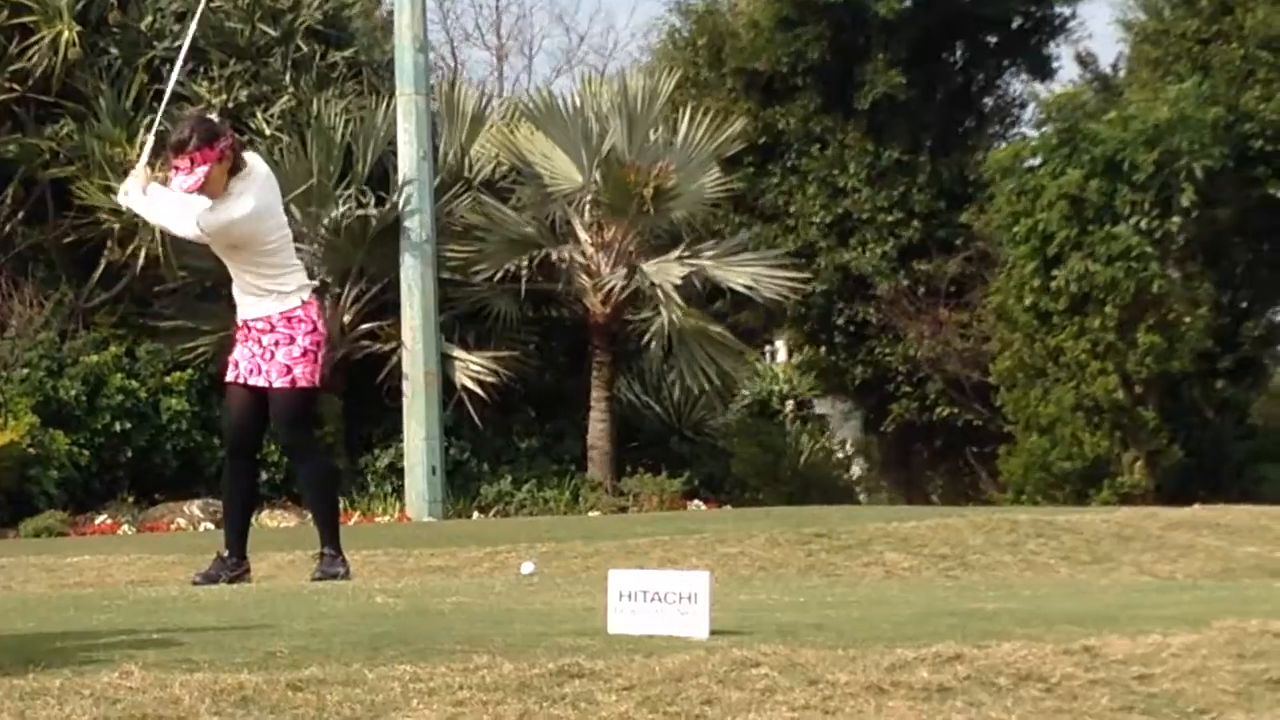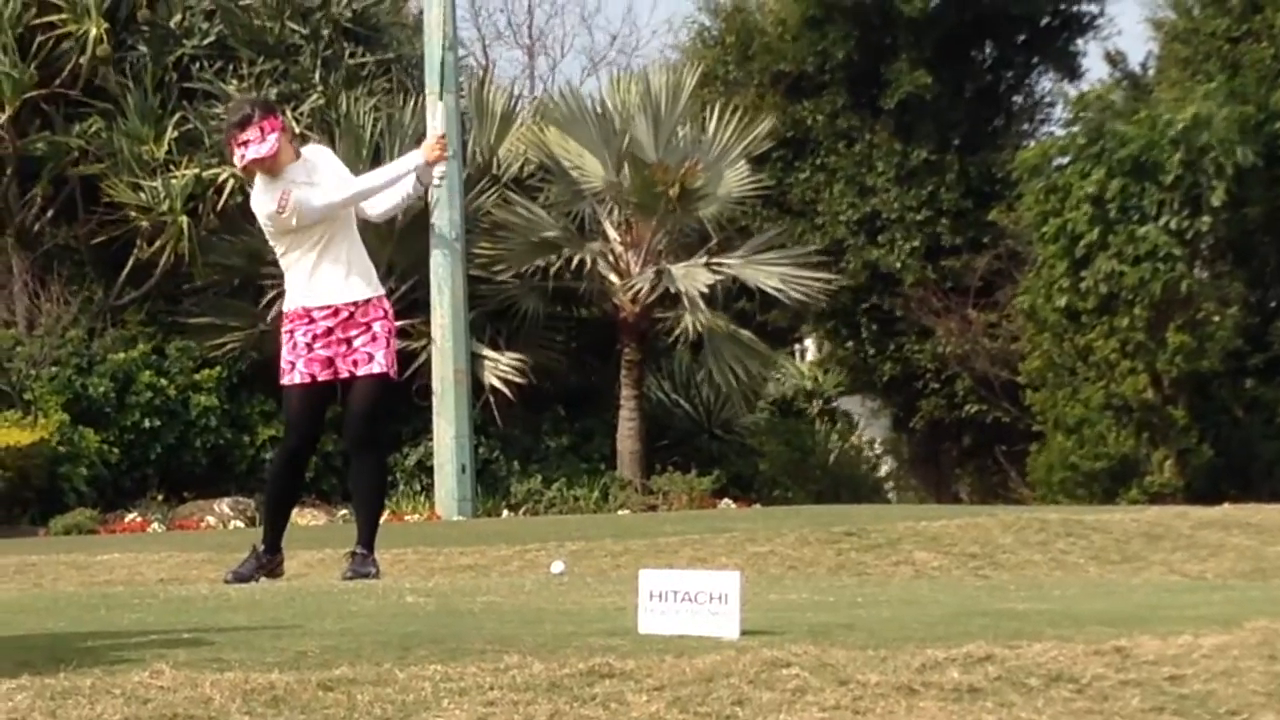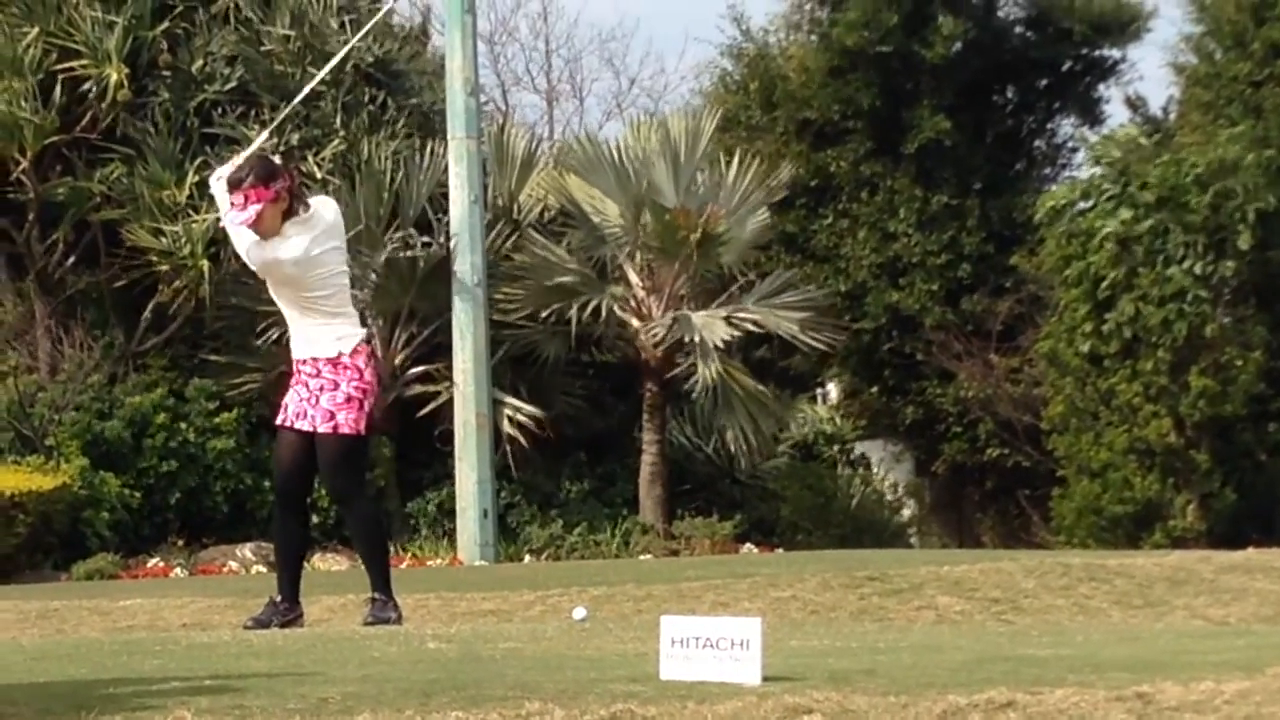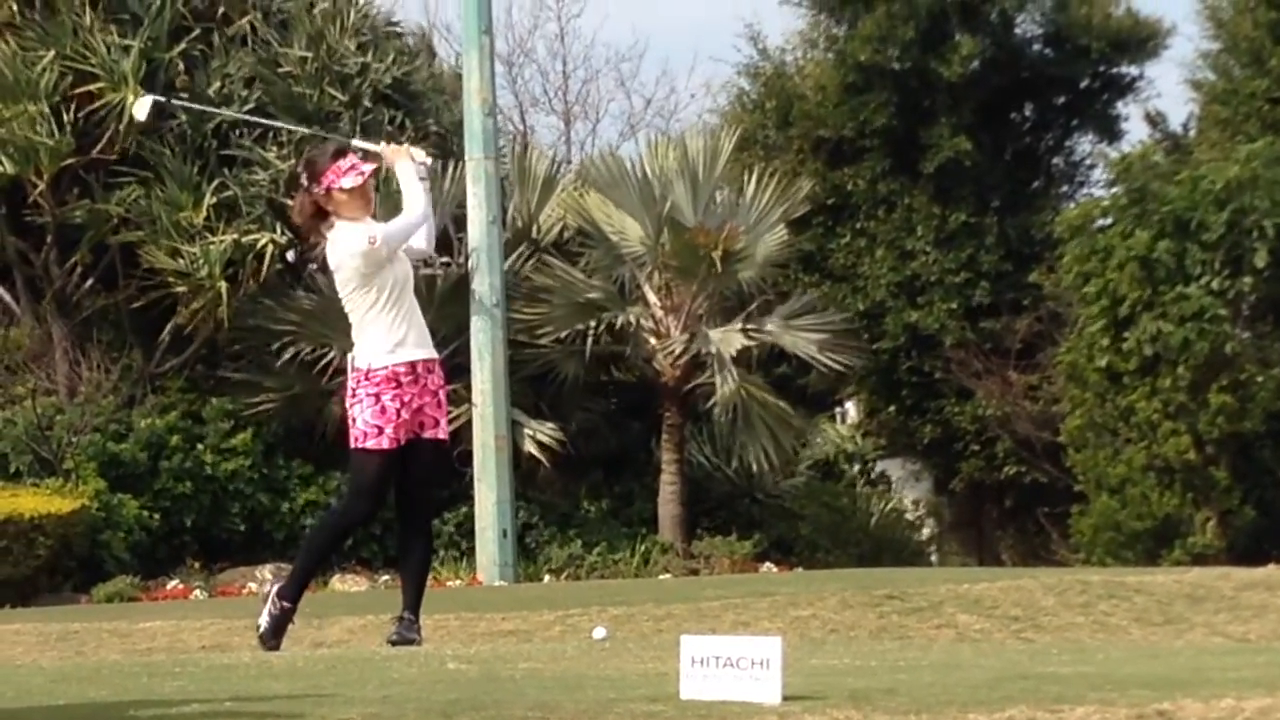
dt=1s
person 1, frame 1
left shoulder: (233, 216)
right shoulder: (252, 167)
left elbow: (185, 221)
right elbow: (196, 207)
left wrist: (135, 192)
right wrist: (150, 188)
left hip: (289, 325)
right hip: (254, 325)
left knee: (295, 438)
right knee: (238, 441)
left ankle: (331, 552)
right ankle: (234, 555)
person 1, frame 2
left shoulder: (320, 157)
right shoulder: (271, 201)
left elbow: (374, 207)
right elbow: (353, 194)
left wrist: (419, 176)
right wrist: (415, 159)
left hip: (368, 312)
right hip: (310, 324)
left knee: (364, 436)
right knee: (298, 440)
left ankle: (364, 550)
right ankle: (269, 550)
person 1, frame 3
left shoulder: (275, 256)
right shoulder: (324, 210)
left elbow: (233, 216)
left wrist: (220, 181)
left hip: (337, 370)
right hip: (312, 369)
left knee: (344, 487)
right knee: (287, 486)
left ankle: (383, 596)
right ankle: (286, 600)
person 1, frame 4
left shoulder: (363, 230)
right shoulder: (358, 242)
left elbow: (421, 243)
right elbow: (415, 216)
left wrist: (408, 168)
right wrist: (405, 167)
left hip: (422, 374)
right hip: (380, 382)
left knee: (417, 503)
right knee: (362, 502)
left ankle: (409, 616)
right ankle: (286, 596)
